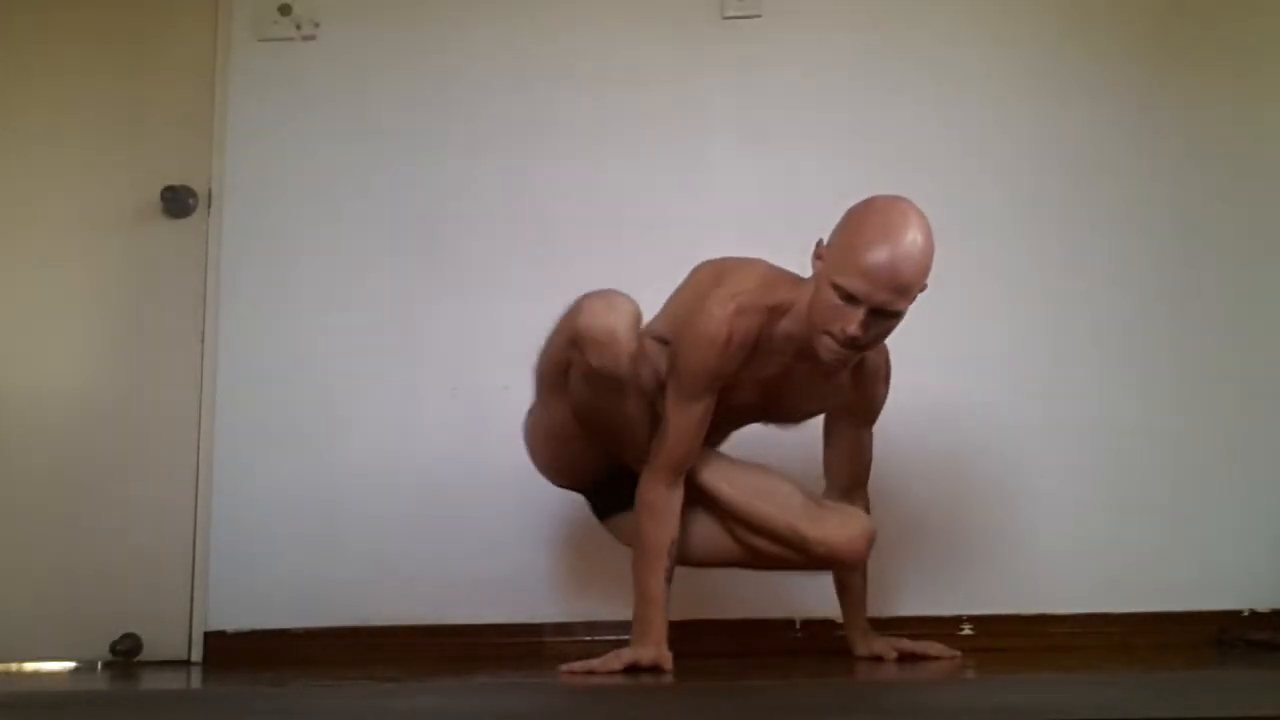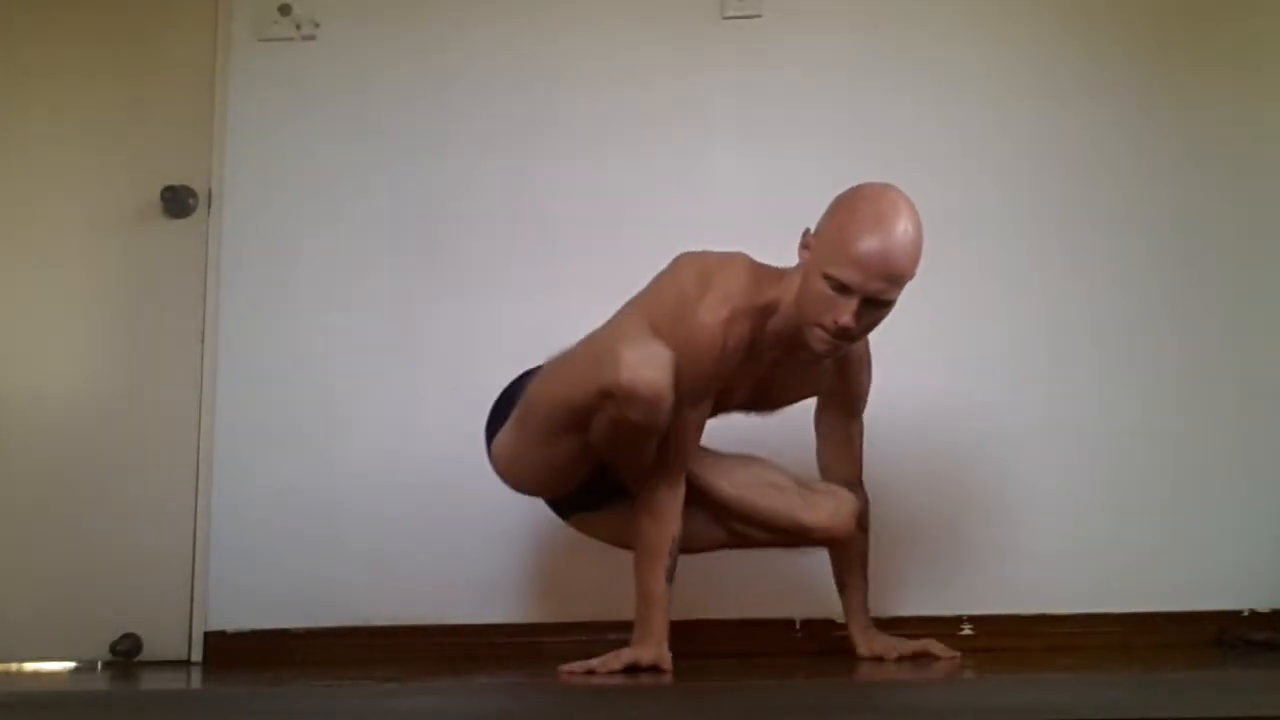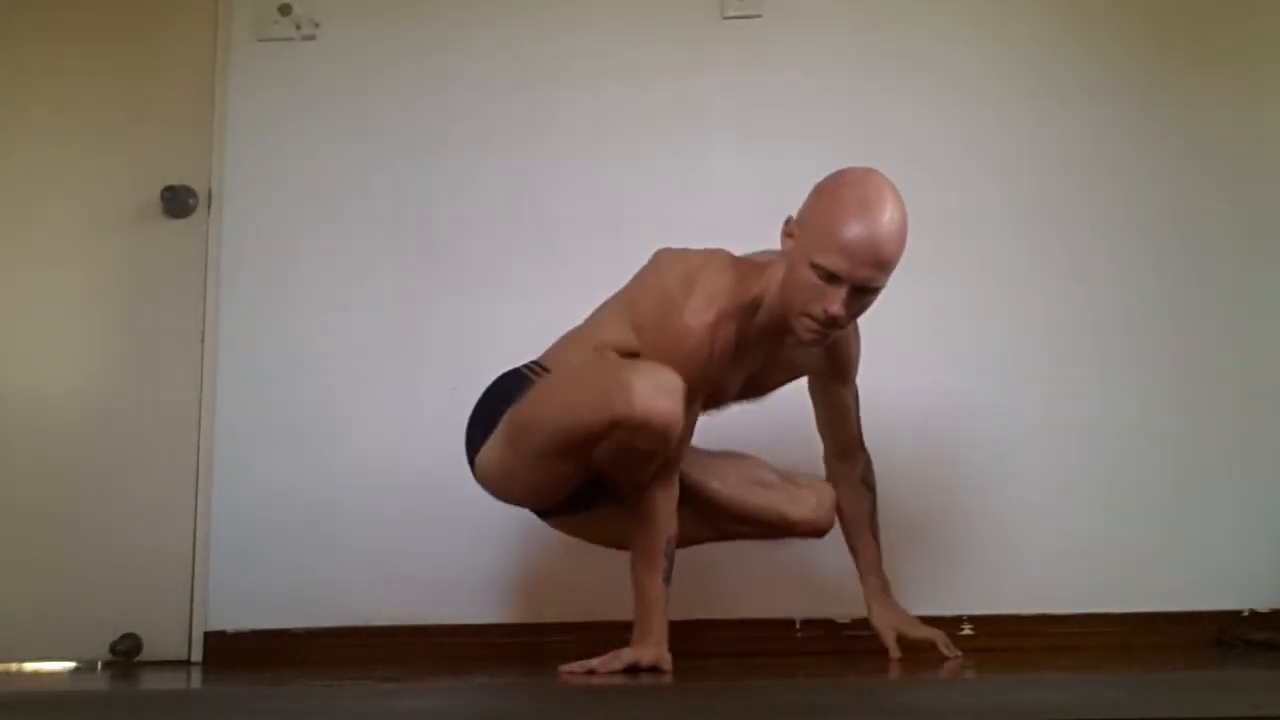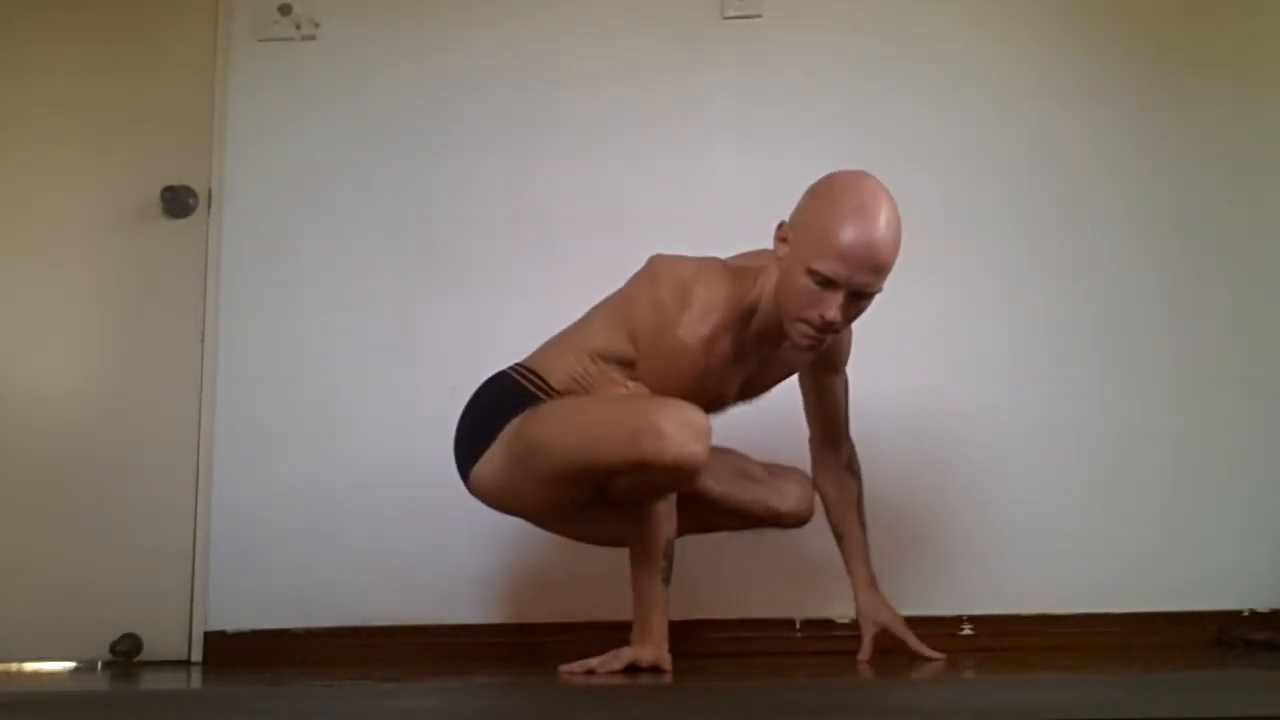
dt=0.3s
person 1, frame 1
left shoulder: (867, 368)
right shoulder: (731, 315)
left elbow: (847, 498)
right elbow: (662, 478)
left wrist: (859, 632)
right wrist: (647, 635)
left hip: (682, 470)
right hip: (583, 448)
left knee: (850, 537)
right knee: (607, 318)
person 1, frame 2
left shoulder: (845, 356)
right shoulder: (721, 315)
left elbow: (847, 490)
right elbow: (664, 480)
left wrist: (861, 625)
right wrist: (649, 636)
right hip: (536, 436)
left knee: (831, 514)
right knee: (644, 369)
person 1, frame 3
left shoulder: (833, 338)
right shoulder: (703, 316)
left elbow: (848, 461)
right elbow: (658, 482)
left wrist: (879, 598)
right wrist: (650, 638)
left hip: (592, 463)
right hip: (515, 438)
left knee: (813, 508)
right knee: (651, 396)
person 1, frame 4
left shoulder: (822, 327)
right shoulder: (699, 323)
left elbow: (832, 452)
left wrist: (867, 592)
right wrist: (649, 637)
left hip: (574, 451)
right hip: (505, 434)
left knee: (793, 498)
right knee: (680, 438)
